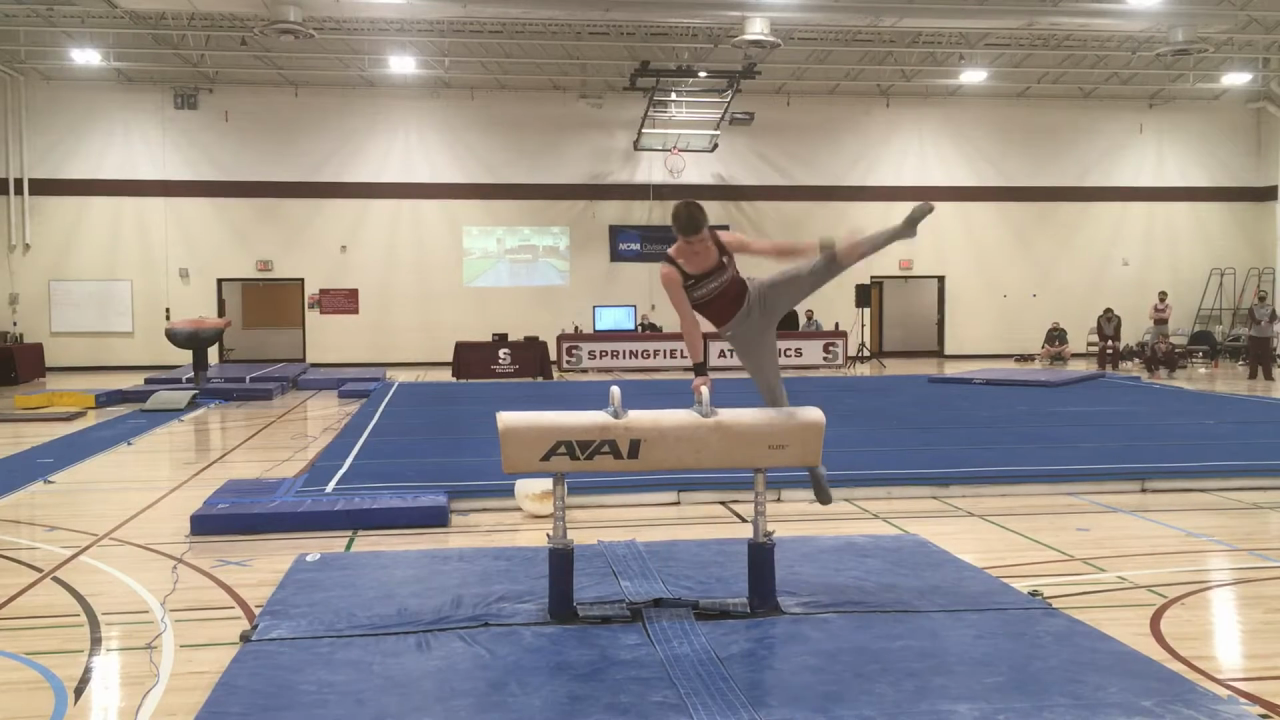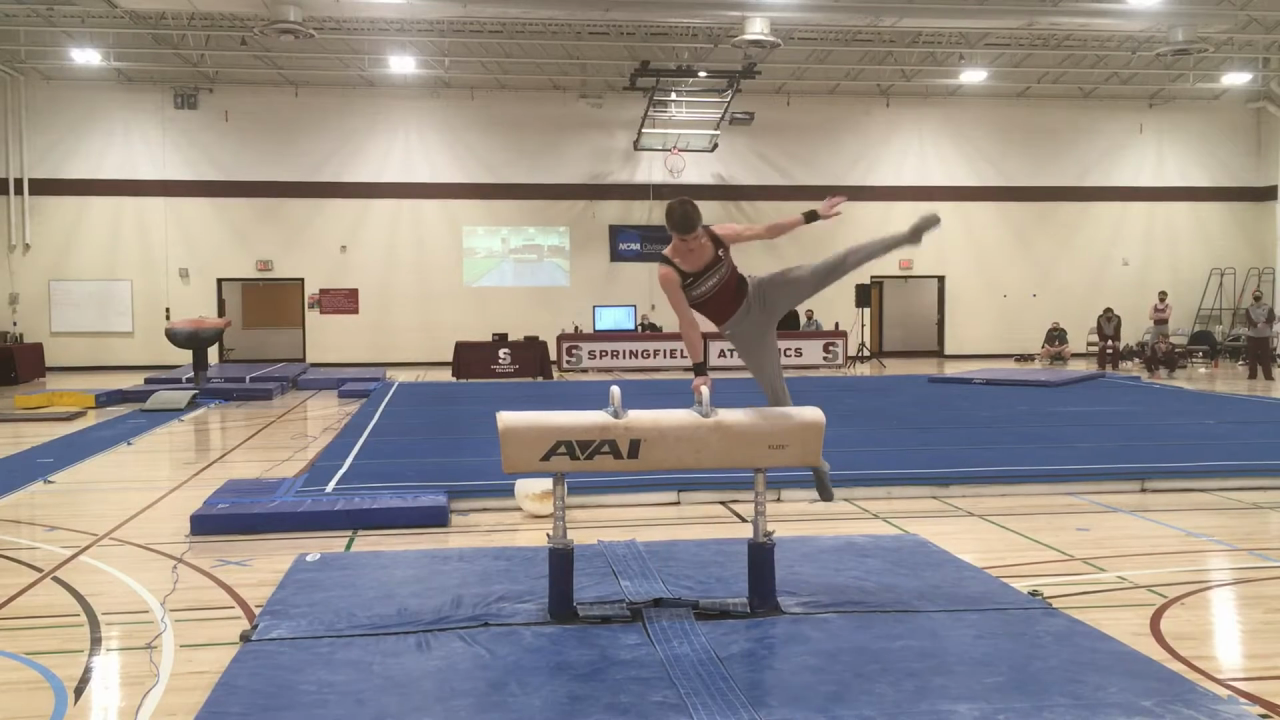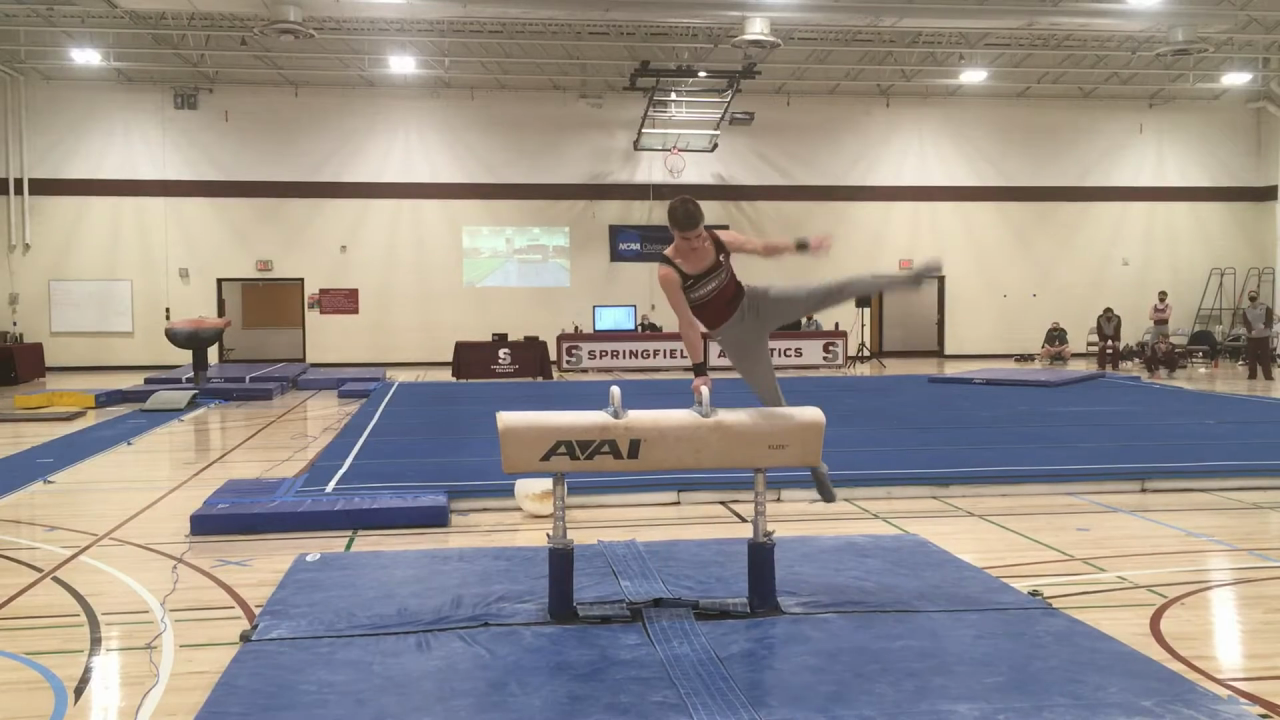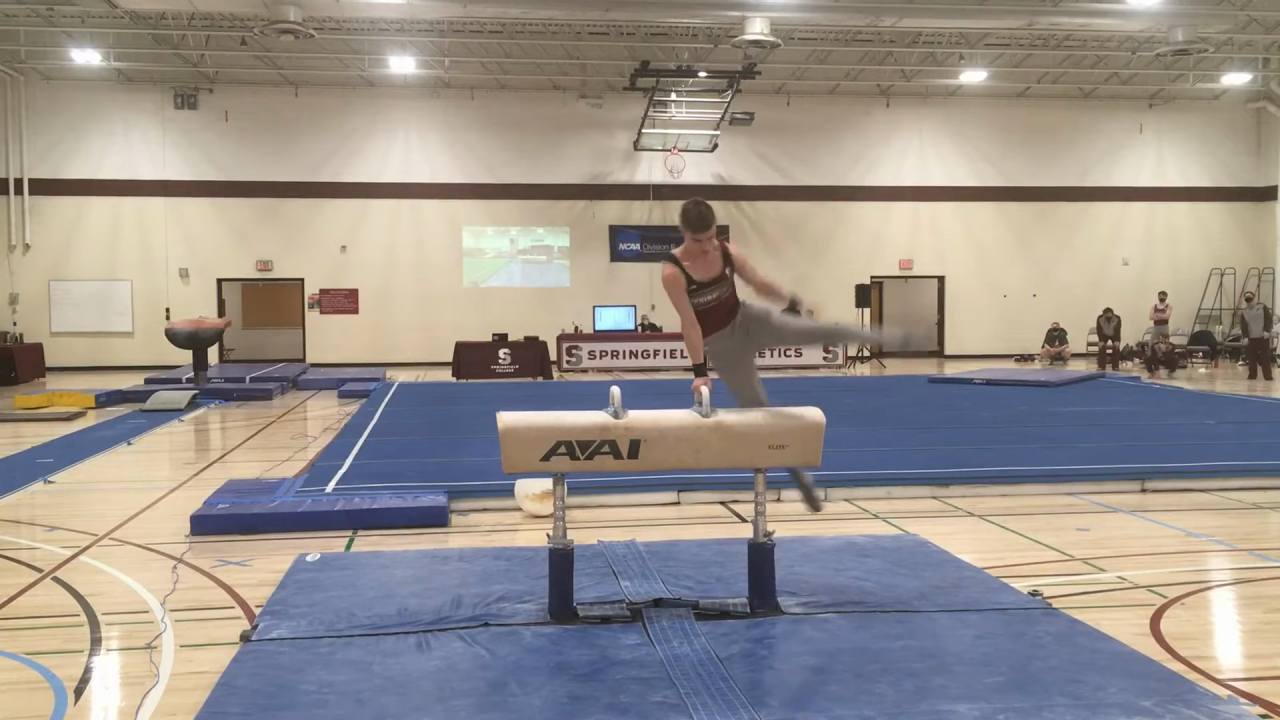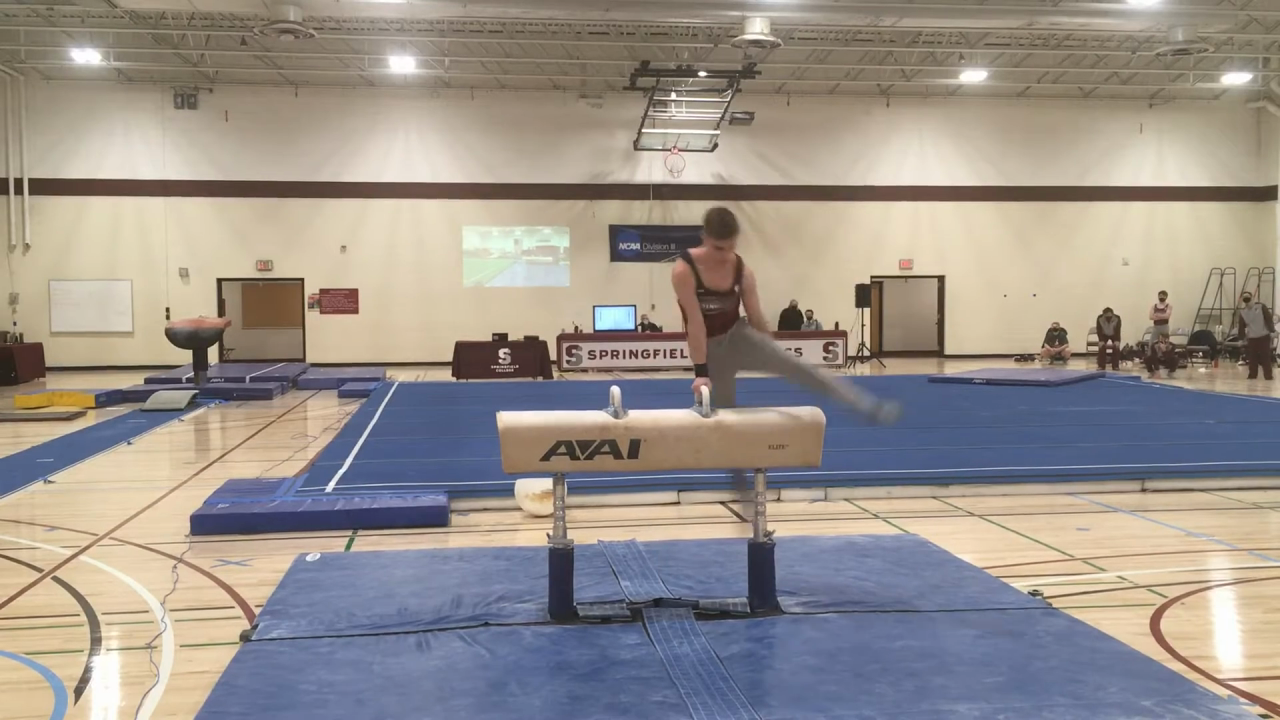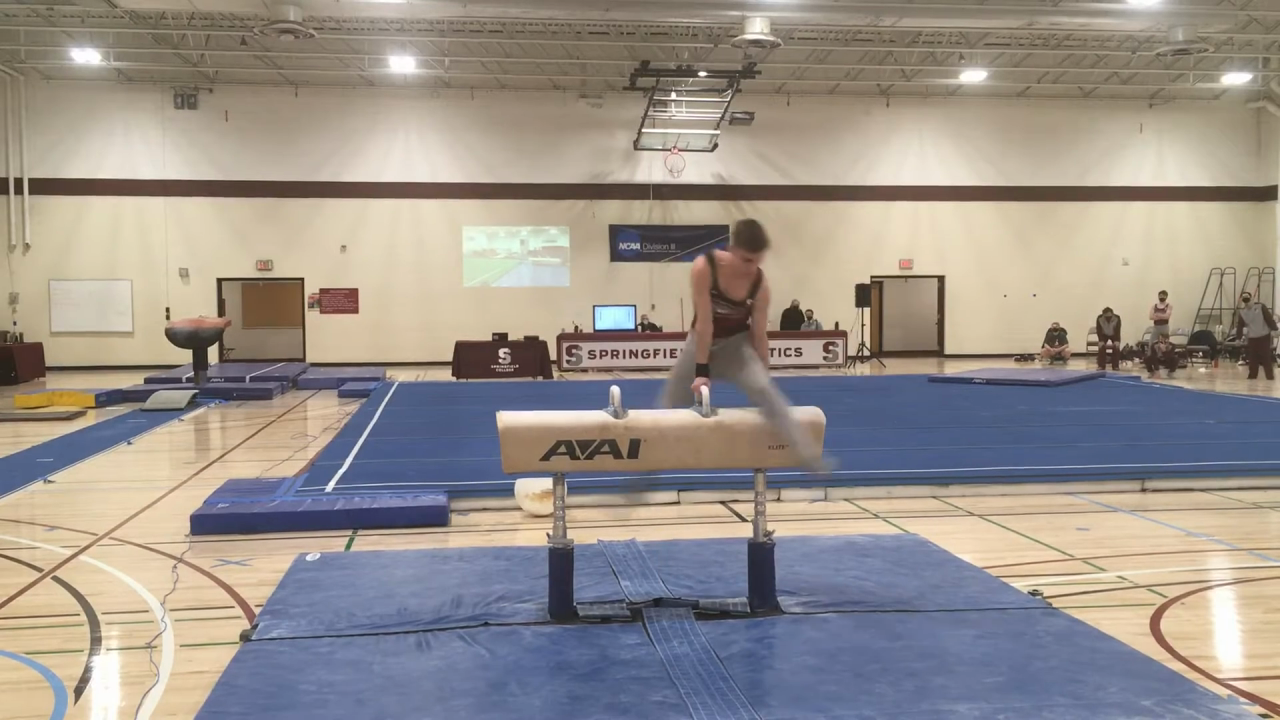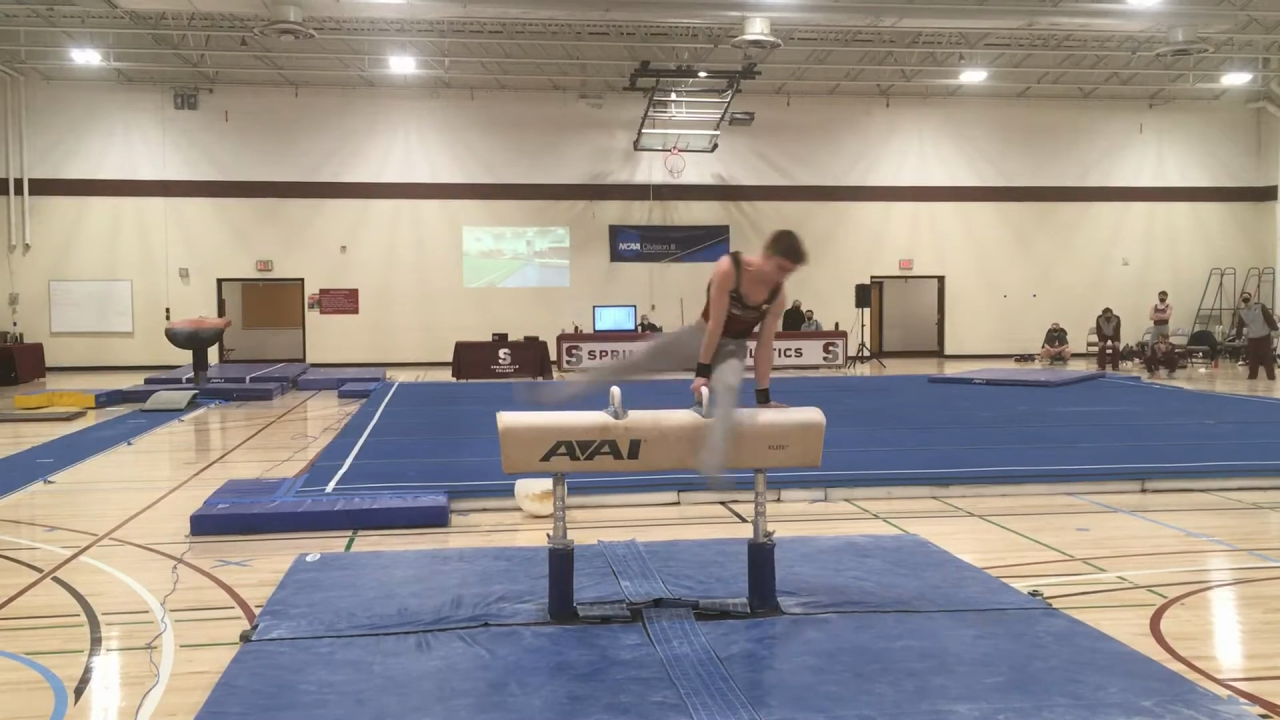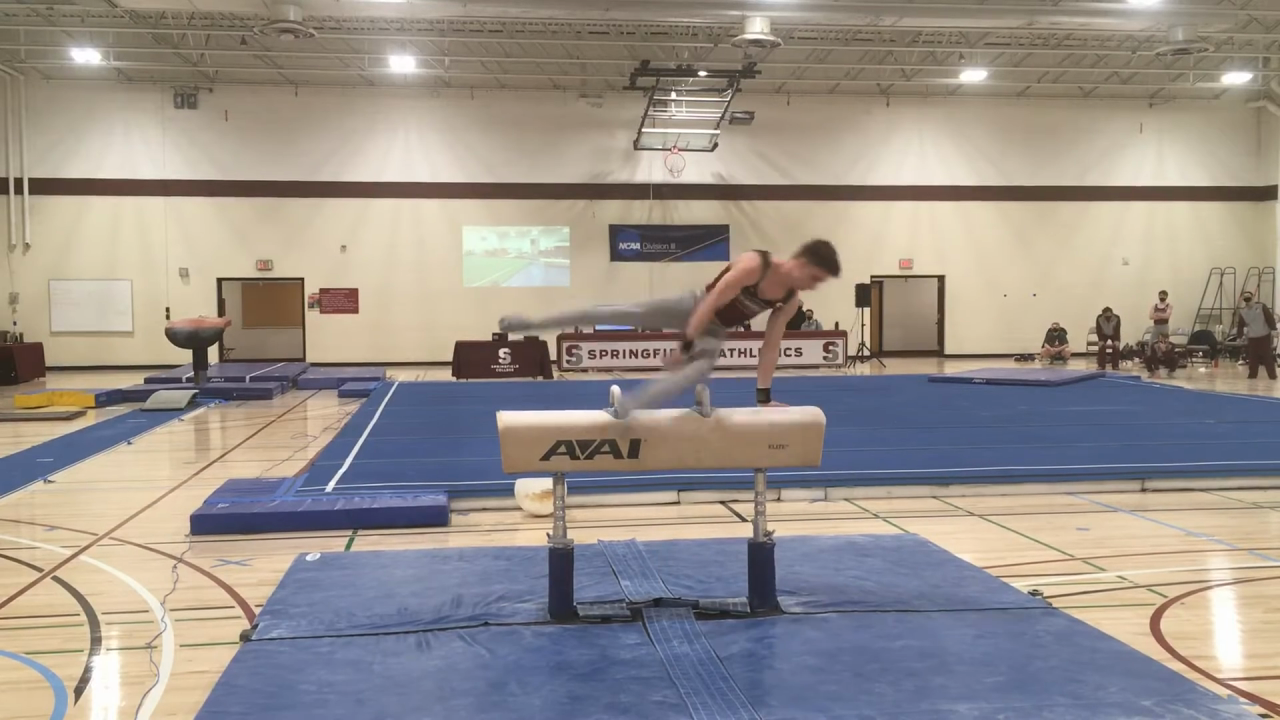
dt=0.1s
person 1, frame 1
left shoulder: (721, 240)
right shoulder: (670, 270)
left elbow: (769, 248)
right elbow: (688, 323)
left wrist: (823, 246)
right wrist: (699, 371)
left hip: (760, 299)
right hip: (742, 329)
left knee: (827, 266)
right knee: (775, 401)
left ankle: (902, 230)
right ankle: (812, 466)
person 1, frame 2
left shoulder: (717, 235)
right shoulder: (667, 271)
left elbow: (765, 231)
right elbow: (688, 323)
left wrist: (813, 215)
right wrist: (699, 371)
left hip: (760, 295)
right hip: (741, 326)
left knee: (836, 265)
right knee: (778, 398)
left ankle: (907, 236)
right ankle: (815, 464)
person 1, frame 3
left shoulder: (719, 240)
right shoulder: (668, 271)
left elbow: (763, 248)
right elbow: (687, 324)
left wrist: (803, 245)
right wrist: (699, 372)
left hip: (756, 304)
right hip: (735, 334)
left knee: (830, 292)
right knee: (772, 403)
left ankle: (906, 278)
right ankle: (814, 465)
person 1, frame 4
left shoulder: (729, 252)
right shoulder: (672, 271)
left elbow: (760, 283)
right elbow: (689, 325)
left wrist: (793, 302)
right wrist: (699, 372)
left hip: (746, 318)
right hip: (717, 343)
left knee: (819, 331)
right knee: (759, 410)
left ankle: (885, 338)
right ankle: (799, 475)
person 1, frame 5
left shoulder: (742, 271)
right shoulder: (684, 271)
left elbow: (756, 317)
right elbow: (695, 327)
left wrist: (772, 350)
right wrist: (700, 373)
left hip: (739, 337)
right hip: (709, 350)
left knee: (795, 367)
left ankle: (869, 407)
person 1, frame 6
left shoulder: (760, 283)
right shoulder: (703, 268)
left elbow: (759, 334)
right elbow: (703, 323)
left wrist: (766, 386)
right wrist: (701, 373)
left hip: (736, 345)
right hip: (702, 344)
left knee: (764, 391)
right knee: (666, 412)
left ankle: (809, 455)
person 1, frame 7
left shoulder: (780, 295)
right shoulder: (728, 268)
left elbow: (766, 347)
right elbow: (715, 324)
left wrist: (764, 398)
right wrist: (701, 372)
left hip: (733, 350)
right hip: (702, 337)
left knee: (727, 393)
right knee: (627, 363)
left ankle: (712, 464)
right ankle: (549, 392)
person 1, frame 8
left shoulder: (790, 302)
right shoulder: (754, 264)
left elbow: (770, 347)
right elbow: (711, 299)
left wrist: (764, 396)
right wrist: (686, 346)
left hip: (713, 332)
right hip: (694, 307)
left knee: (697, 371)
right knee: (617, 313)
left ankle: (627, 408)
right ankle: (525, 323)
